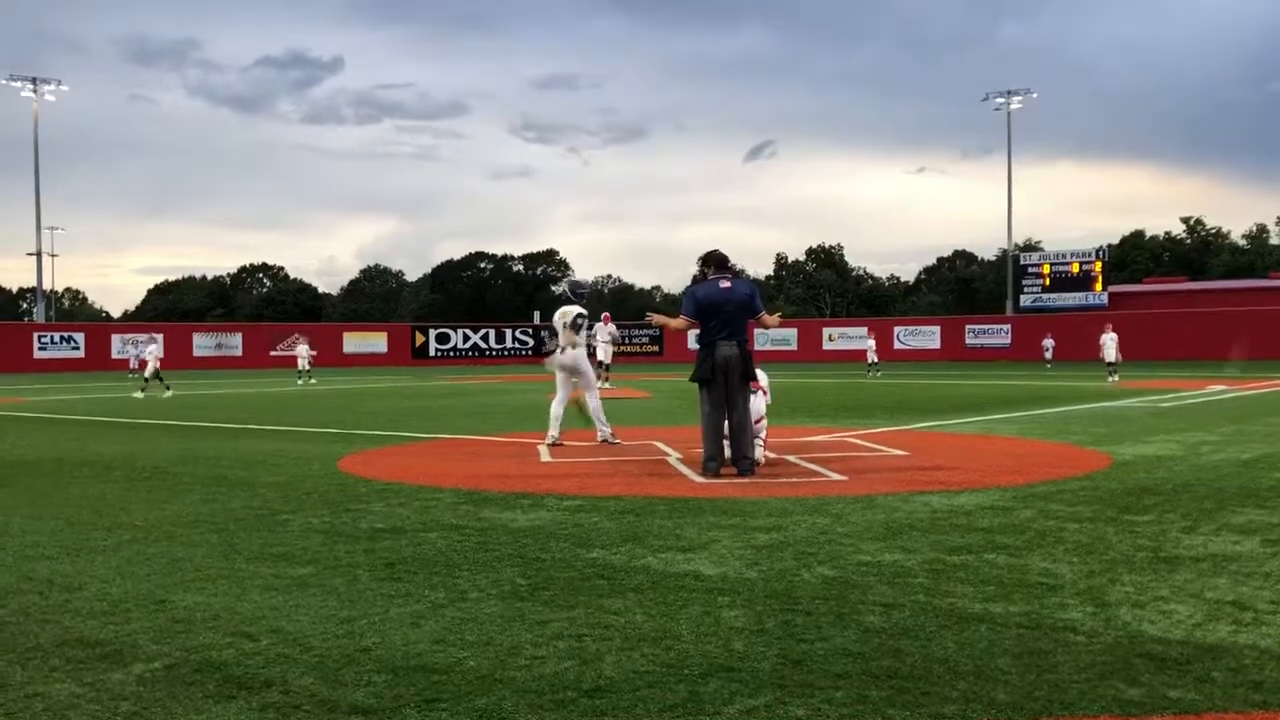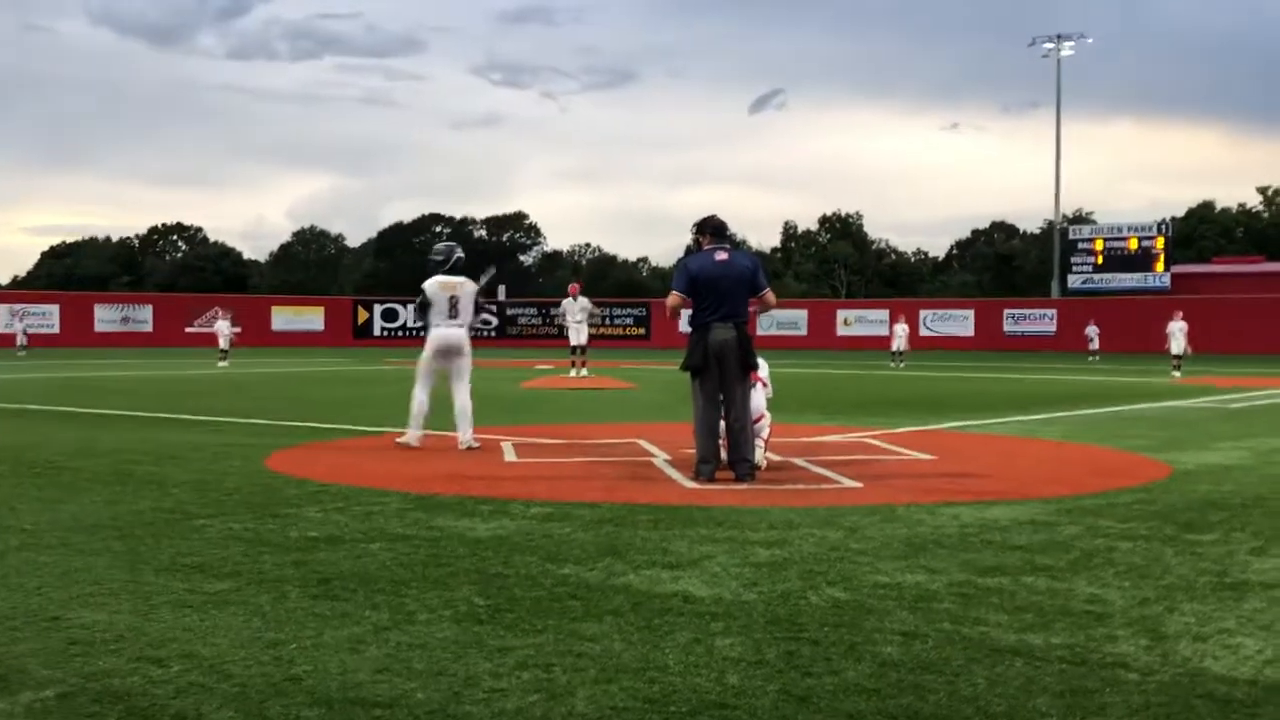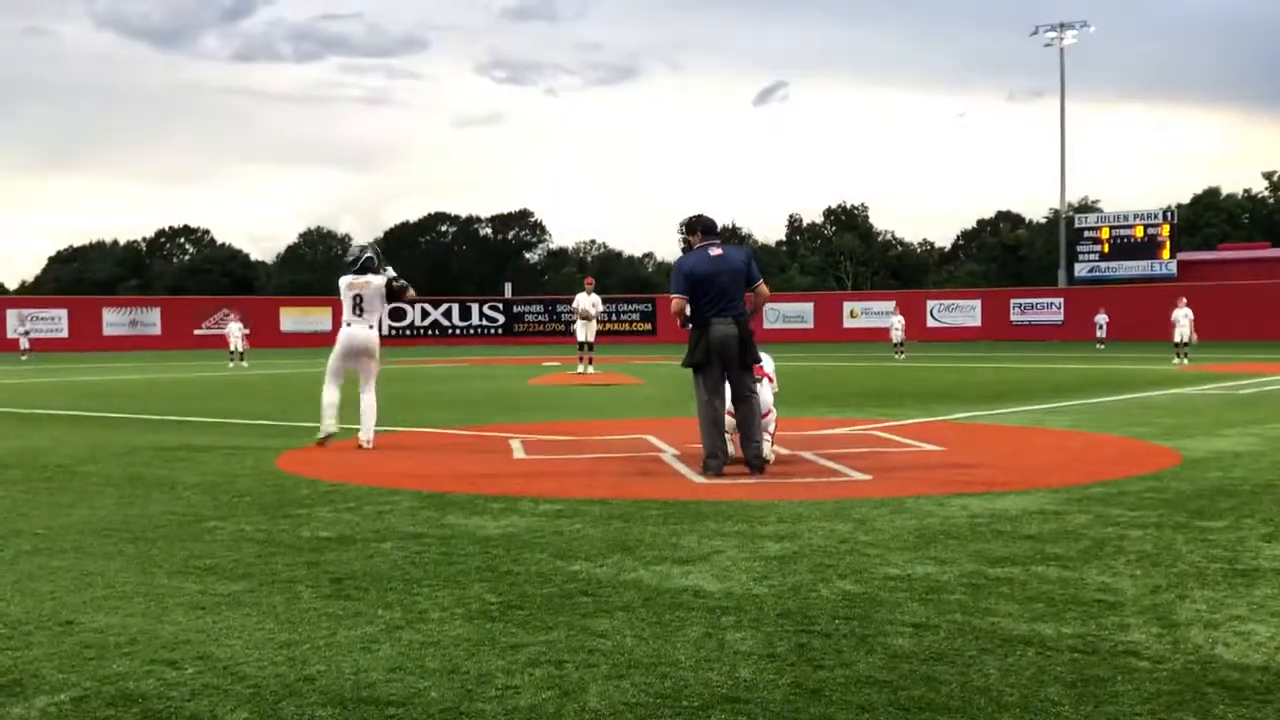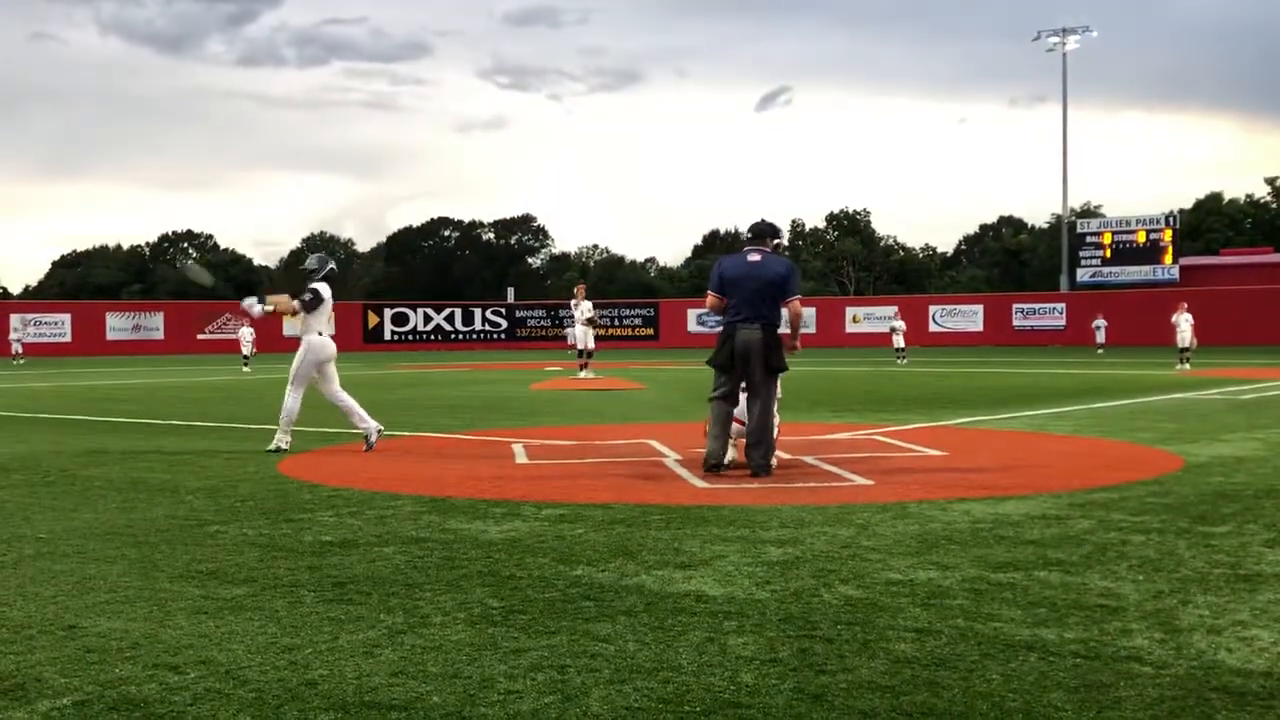
dt=1s
person 1, frame 1
left shoulder: (697, 291)
right shoulder: (748, 287)
left elbow: (682, 325)
right elbow: (765, 322)
left wrist: (663, 320)
right wrist: (774, 320)
left hip: (711, 355)
right hip: (738, 354)
left knee: (712, 411)
right knee: (740, 410)
left ankle: (712, 464)
right ankle: (745, 463)
person 1, frame 2
left shoulder: (690, 263)
right shoulder: (749, 260)
left elbow: (674, 303)
right elbow: (769, 301)
left wrist: (671, 313)
right wrist: (748, 310)
left hip: (705, 338)
right hip: (737, 338)
left knee: (706, 406)
right knee: (739, 405)
left ankle: (706, 467)
right ankle: (744, 467)
person 1, frame 3
left shoulder: (686, 263)
right shoulder: (742, 254)
left elbow: (677, 307)
right elbow: (763, 293)
left wrist: (684, 320)
left hip: (706, 335)
right hip: (737, 332)
left knee: (710, 400)
right knee: (746, 396)
left ankle: (714, 462)
right ankle: (755, 457)
person 1, frame 4
left shoulder: (724, 263)
right shoulder: (784, 266)
left elbow: (712, 304)
right elbow: (795, 310)
right wrist: (795, 338)
left hip: (732, 338)
right hip: (765, 339)
left knee: (722, 398)
right knee: (762, 403)
left ankle: (715, 455)
right ankle: (759, 463)
person 2, frame 1
left shoulder: (558, 313)
right shoulder: (580, 312)
left elbow: (556, 338)
right elbow: (571, 333)
left wrist: (556, 354)
right wrist: (559, 352)
left hip: (561, 356)
right hip: (577, 354)
left knee: (561, 396)
right knee: (592, 394)
left ankle: (552, 435)
right ankle: (604, 433)
person 2, frame 2
left shoulder: (430, 284)
right shoulder: (470, 286)
left elbow: (421, 314)
right elbow: (474, 316)
left hip: (437, 336)
right hip: (461, 337)
left knee: (422, 386)
right knee: (461, 389)
left ankle: (413, 434)
right ankle: (466, 437)
person 2, frame 3
left shoulder: (344, 281)
right shoulder: (381, 281)
right elbow: (409, 294)
right wrist: (394, 277)
left hip: (347, 334)
right hip: (371, 336)
left knee: (332, 383)
right knee: (368, 389)
left ankle: (329, 425)
right ankle: (367, 437)
person 2, frame 4
left shoulder: (319, 288)
right shoulder: (318, 290)
left elbow: (295, 307)
right elbow: (290, 302)
left wrist: (263, 308)
right wrist: (261, 301)
left hip: (313, 344)
right hip: (326, 345)
left knee: (294, 391)
right knee: (335, 392)
left ankle: (282, 439)
right ankle: (371, 428)
